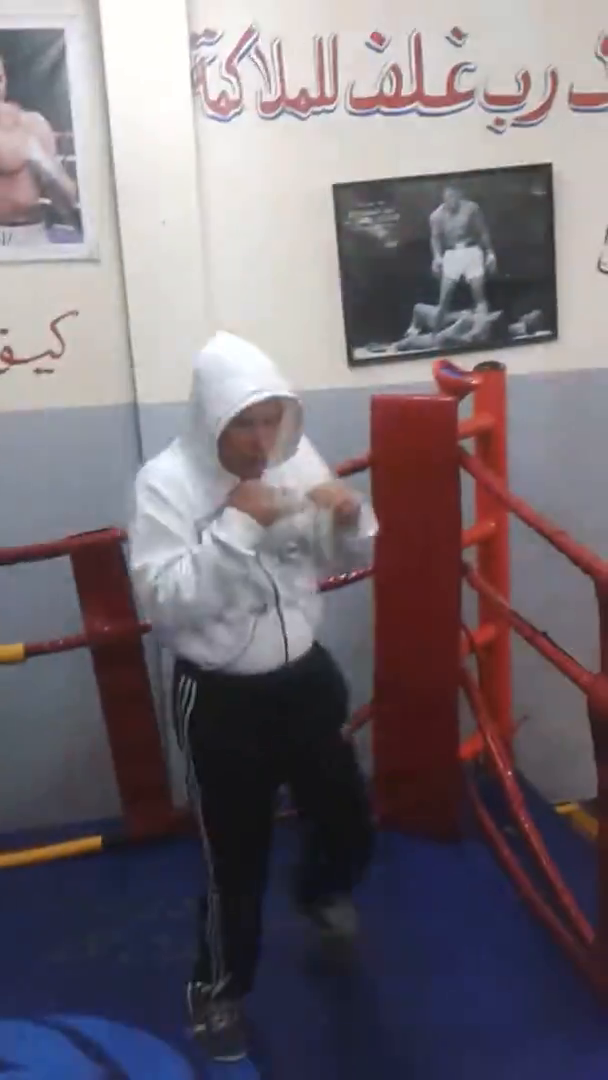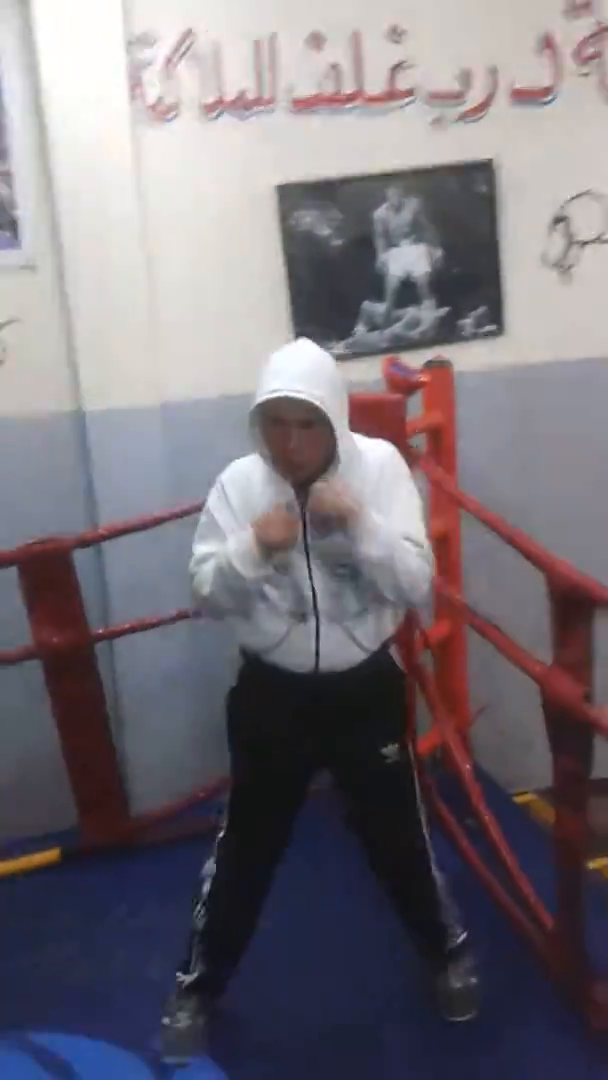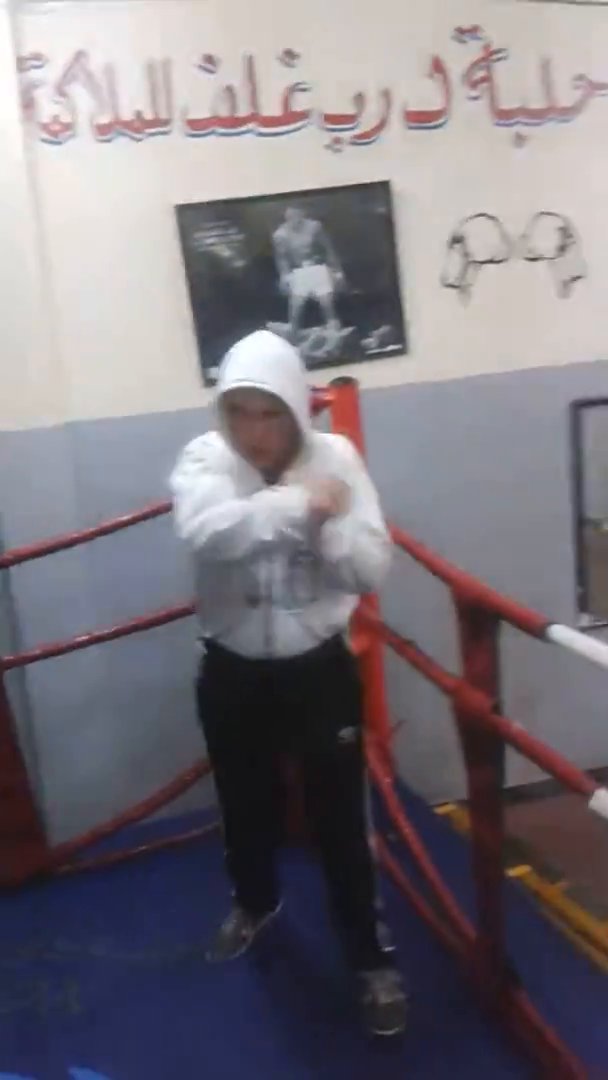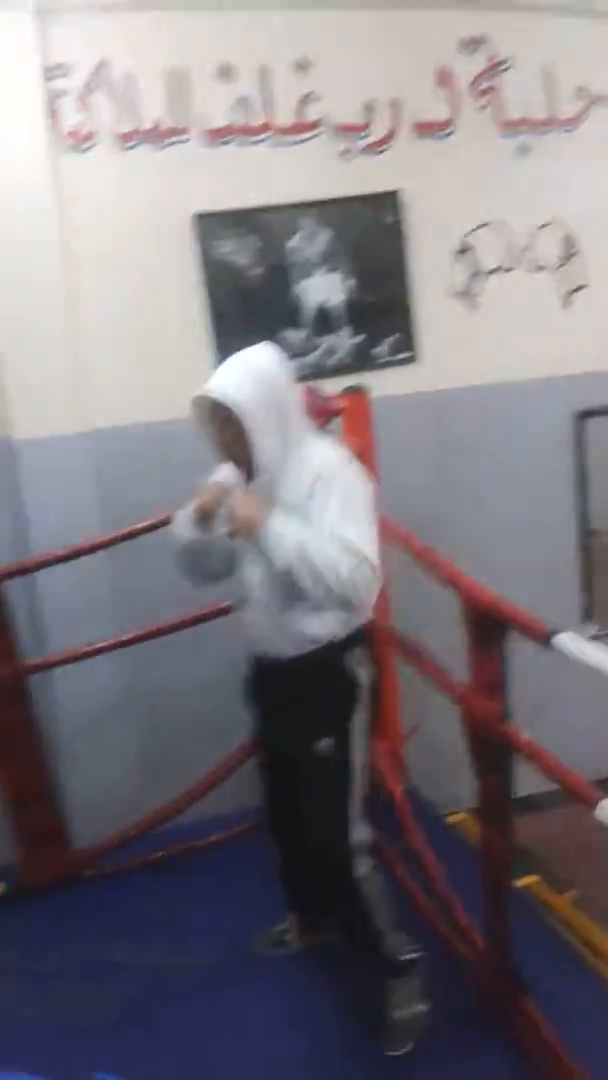
dt=0.3s
person 1, frame 1
left shoulder: (296, 458)
right shoulder: (165, 482)
left elbow: (338, 559)
right elbow: (168, 601)
left wrist: (351, 521)
right wrist: (235, 527)
left hip: (305, 677)
right hip: (220, 698)
left knee: (348, 827)
right knee: (234, 856)
left ankle: (323, 893)
right ankle: (219, 988)
person 1, frame 2
left shoulder: (379, 466)
right shoulder: (238, 483)
left elbow: (413, 586)
right elbow: (209, 591)
left wrist: (360, 526)
right wrist: (254, 550)
left hip: (364, 687)
right hip: (270, 691)
left knee: (400, 834)
right knee: (246, 842)
left ankle: (448, 949)
right ankle: (201, 985)
person 1, frame 3
left shoulder: (336, 459)
right shoulder: (204, 459)
left elbow: (372, 568)
right elbow: (209, 535)
left wrist: (331, 530)
right wrist: (298, 502)
left hip: (319, 670)
right hip: (233, 674)
left knee: (343, 822)
right knee: (245, 810)
left ankle: (371, 960)
right ankle: (254, 903)
person 1, frame 4
left shoulder: (327, 470)
right shoulder: (238, 475)
left elbow: (347, 575)
right elbow: (196, 565)
left wrist: (273, 531)
right wrist: (199, 520)
left hip: (329, 668)
right hip: (274, 667)
left knee: (336, 832)
right knee: (288, 810)
left ankle: (402, 969)
right ankle: (313, 915)
